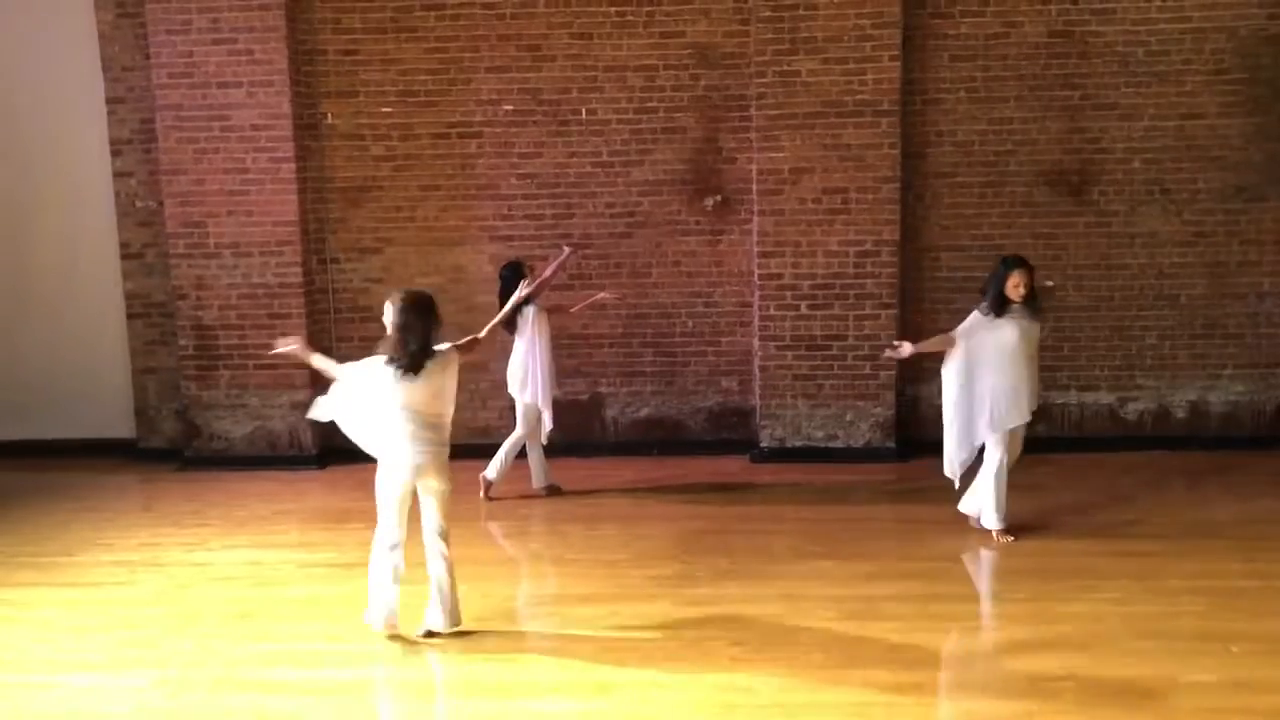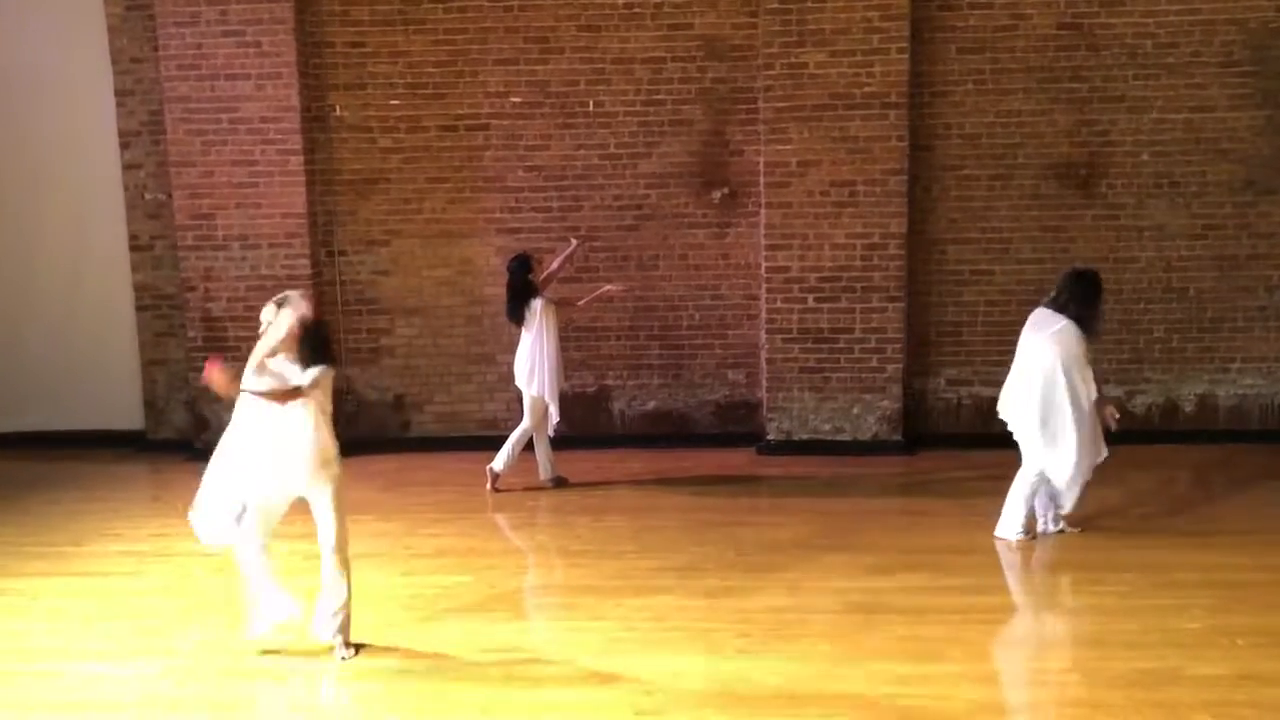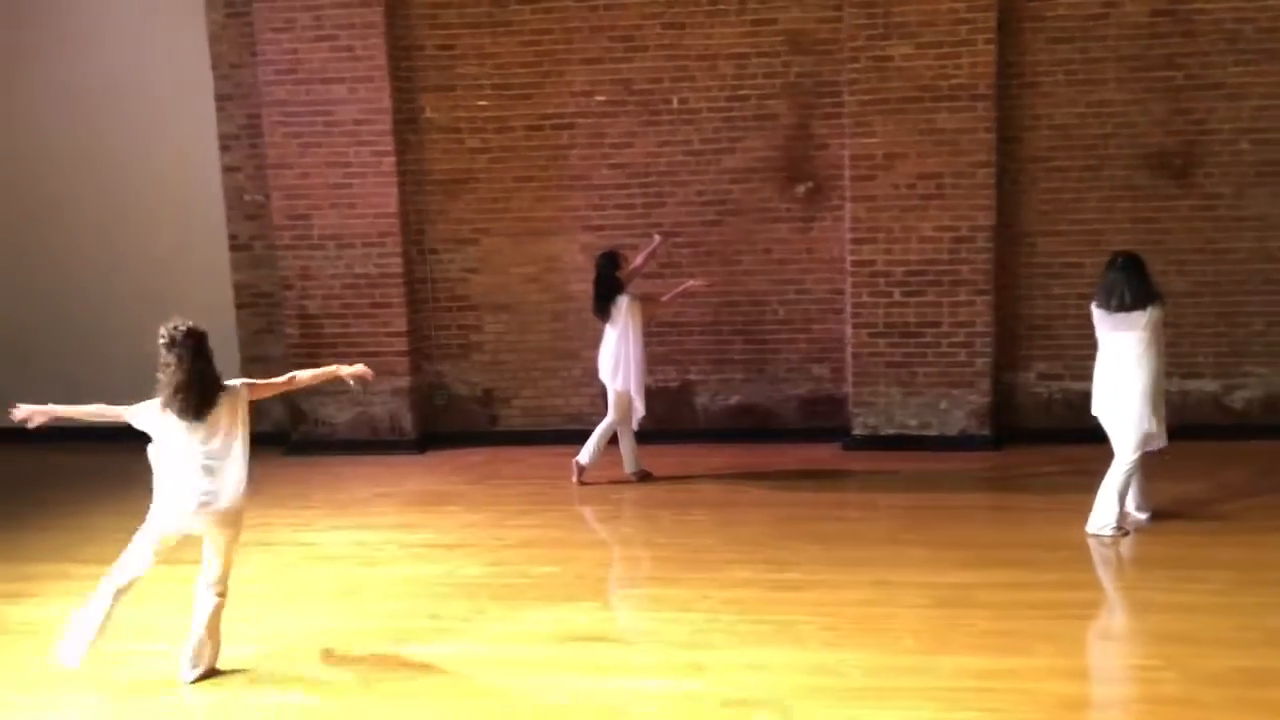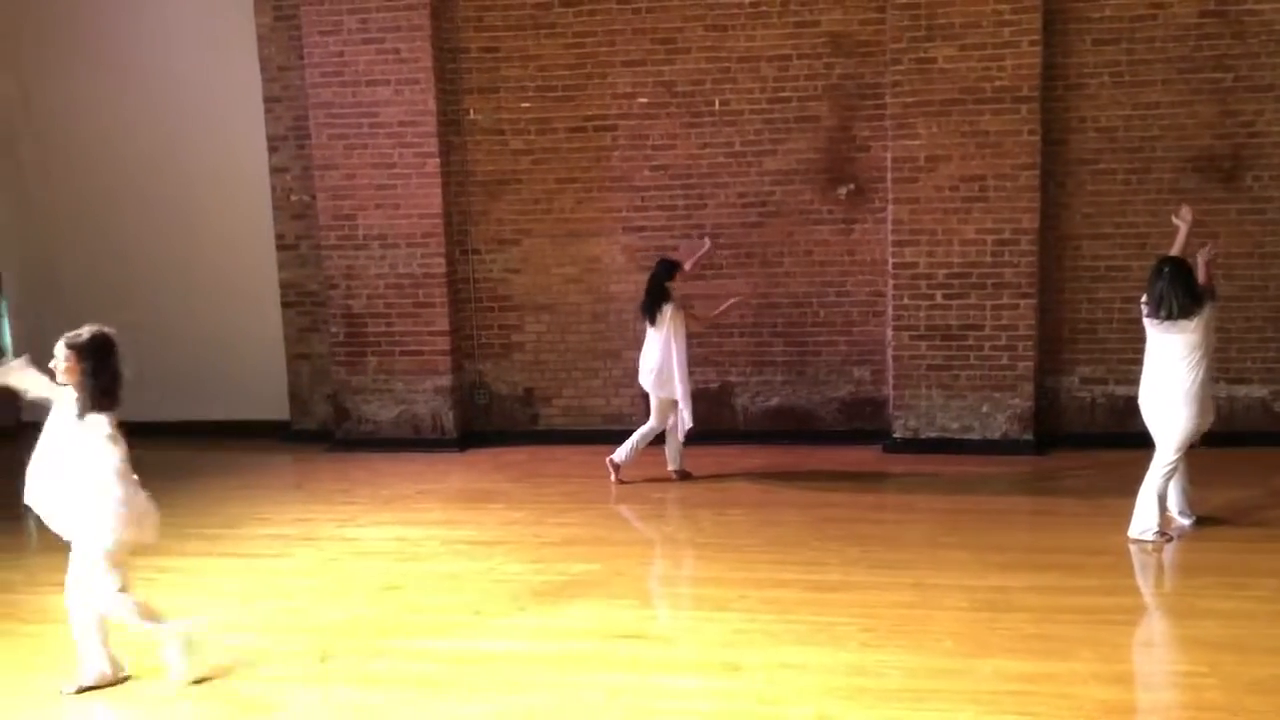
dt=1s
person 1, frame 1
left shoulder: (384, 368)
right shoulder: (444, 359)
left elbow: (341, 371)
right elbow: (476, 340)
left wrist: (306, 352)
right wrist: (510, 305)
left hip: (397, 460)
right hip: (434, 460)
left knee: (388, 538)
right knee: (436, 538)
left ankle: (383, 614)
right ankle: (441, 618)
person 1, frame 2
left shoulder: (319, 372)
right shoulder: (267, 369)
left elbow: (287, 395)
right elbow: (254, 363)
left wrist: (239, 390)
right wrist: (284, 325)
left hip: (320, 471)
right hip: (275, 472)
left knee: (333, 550)
right knee: (247, 540)
left ankle: (336, 631)
right ankle: (270, 609)
person 1, frame 3
left shoulder: (163, 409)
right shoulder: (231, 396)
left elbow: (105, 411)
right elbow: (287, 382)
left wrist: (48, 410)
right wrist: (339, 370)
left hip: (179, 504)
right hip: (222, 510)
left knee: (128, 569)
right knee: (214, 585)
left ankle: (81, 636)
right ankle: (197, 664)
person 1, frame 4
left shoulder: (96, 419)
right shoulder: (67, 398)
left elbow: (108, 457)
right elbow: (45, 386)
left hip: (108, 515)
right hip: (82, 511)
left knee: (106, 593)
right knee: (79, 592)
left ankle: (171, 639)
right ankle: (99, 668)
person 2, frame 1
left shoulder: (1029, 312)
right shoulder: (987, 315)
right elbow: (953, 338)
left wrist: (1042, 292)
right wrist: (915, 348)
left hip: (1018, 398)
right hip: (994, 398)
left knee: (1009, 455)
right knee: (996, 458)
left ankle: (974, 506)
right ankle: (994, 522)
person 2, frame 2
left shoulder: (1040, 315)
right shoulder: (1070, 330)
right elbow: (1083, 377)
right wrist: (1101, 405)
left hip: (1023, 399)
right hip: (1036, 406)
left knee: (1047, 464)
right knee: (1036, 466)
left ankle: (1050, 521)
right ankle: (1010, 527)
person 2, frame 3
left shoulder: (1099, 311)
right shoulder: (1152, 313)
left wrist: (1120, 274)
left hip: (1107, 396)
right hip: (1135, 398)
left knee: (1127, 454)
right knee: (1127, 459)
left ankle: (1135, 508)
right ankle: (1103, 521)
person 2, frame 4
left shoulder: (1148, 310)
right shoulder: (1200, 315)
left elbow: (1168, 271)
right elbow: (1206, 289)
left wrist: (1184, 229)
right wrist: (1203, 264)
left hip: (1152, 397)
right hip: (1182, 402)
left knee: (1174, 455)
right knee: (1167, 461)
left ankle: (1181, 513)
right ankle: (1144, 527)
person 3, frame 1
left shoulder: (532, 307)
right shoulder: (526, 304)
left elbow: (565, 312)
right elbow: (548, 277)
left wrist: (596, 299)
right wrist: (567, 255)
left hip: (532, 374)
right hip: (527, 374)
left knee: (533, 431)
right knee: (523, 431)
left ankle: (542, 482)
right ankle: (489, 475)
person 3, frame 2
left shoulder: (537, 300)
right shoulder: (535, 299)
left elbow: (569, 297)
right elbow: (559, 278)
right wrist: (574, 249)
left hip: (537, 366)
right hip: (534, 367)
left knee: (540, 423)
right knee: (530, 424)
left ankle: (549, 473)
right ankle: (496, 468)
person 3, frame 3
left shoulder: (616, 295)
right shoulder: (624, 300)
left elbow: (642, 272)
right elbow: (657, 295)
left wrist: (661, 252)
right wrist: (682, 280)
left hip: (619, 362)
right hip: (620, 364)
left knee: (625, 417)
right knee: (615, 418)
left ankle: (633, 467)
right ankle: (582, 461)
person 3, frame 4
left shoulder: (657, 299)
right shoulder: (672, 309)
left elbow: (686, 269)
right elbow: (702, 321)
left wrist: (705, 250)
right wrist: (729, 305)
left hip: (657, 366)
right hip: (662, 370)
left knee: (675, 416)
right knee: (657, 422)
left ankle: (675, 466)
right ankle: (617, 458)
